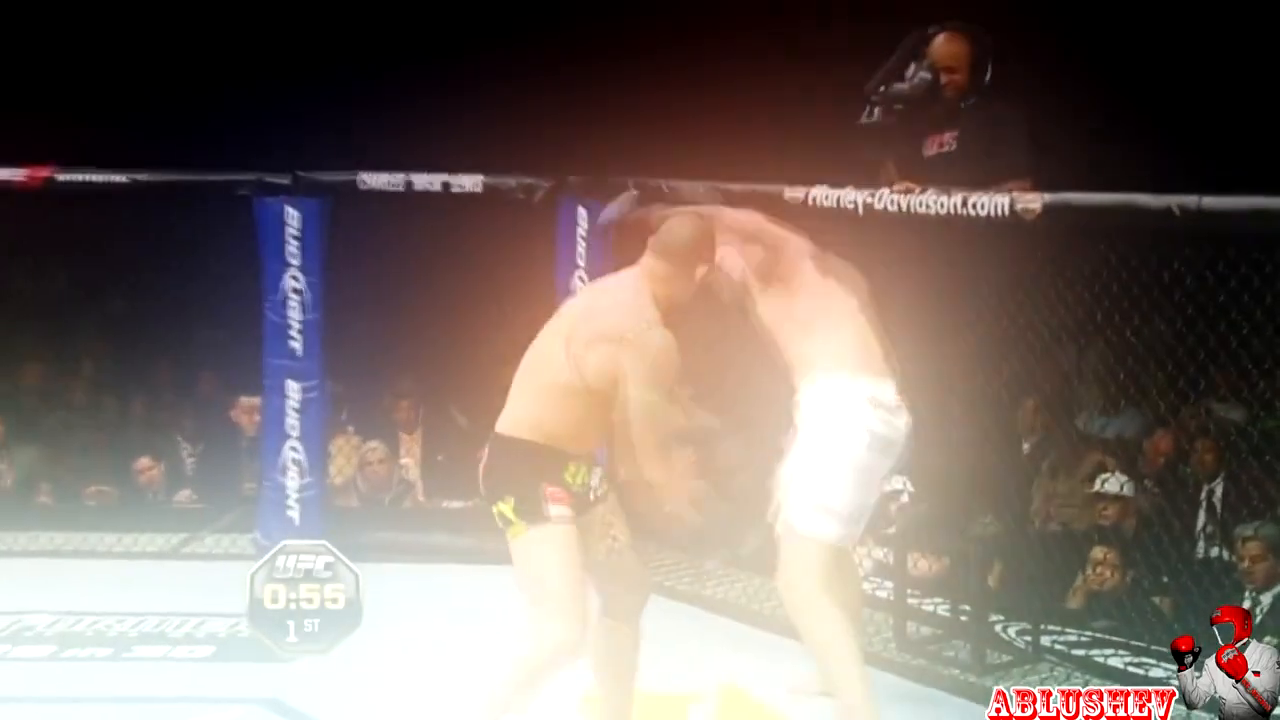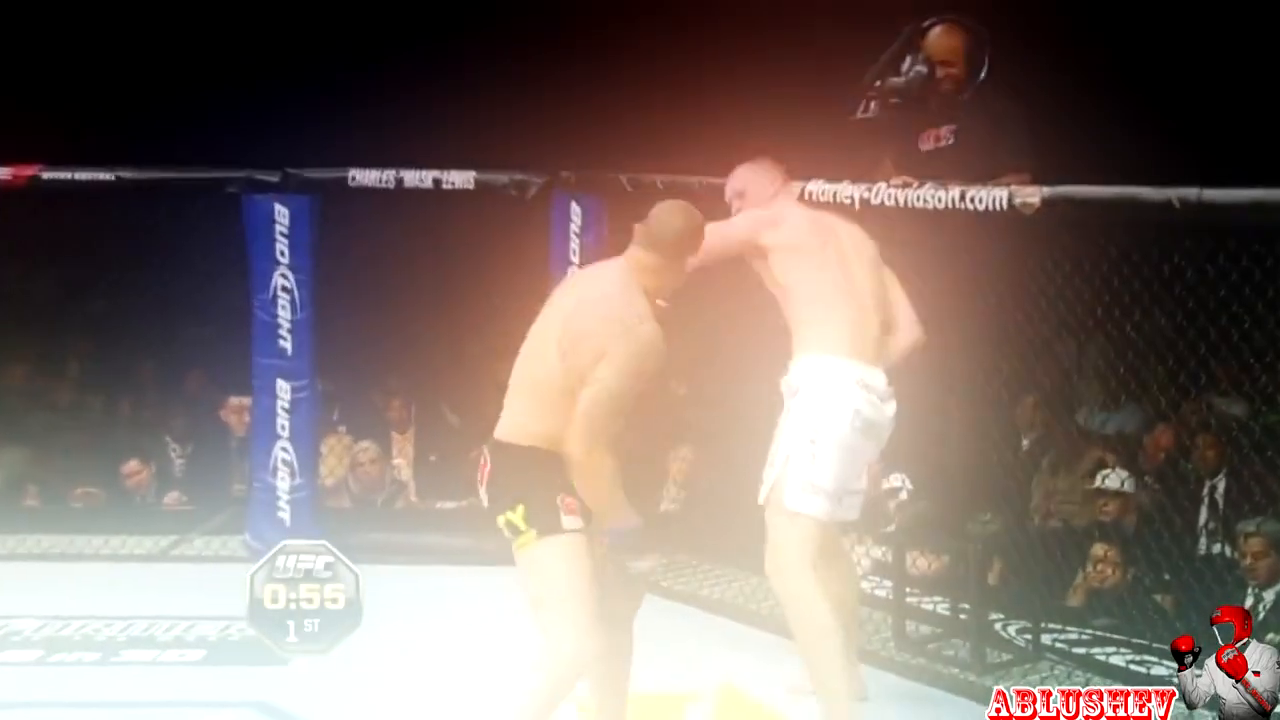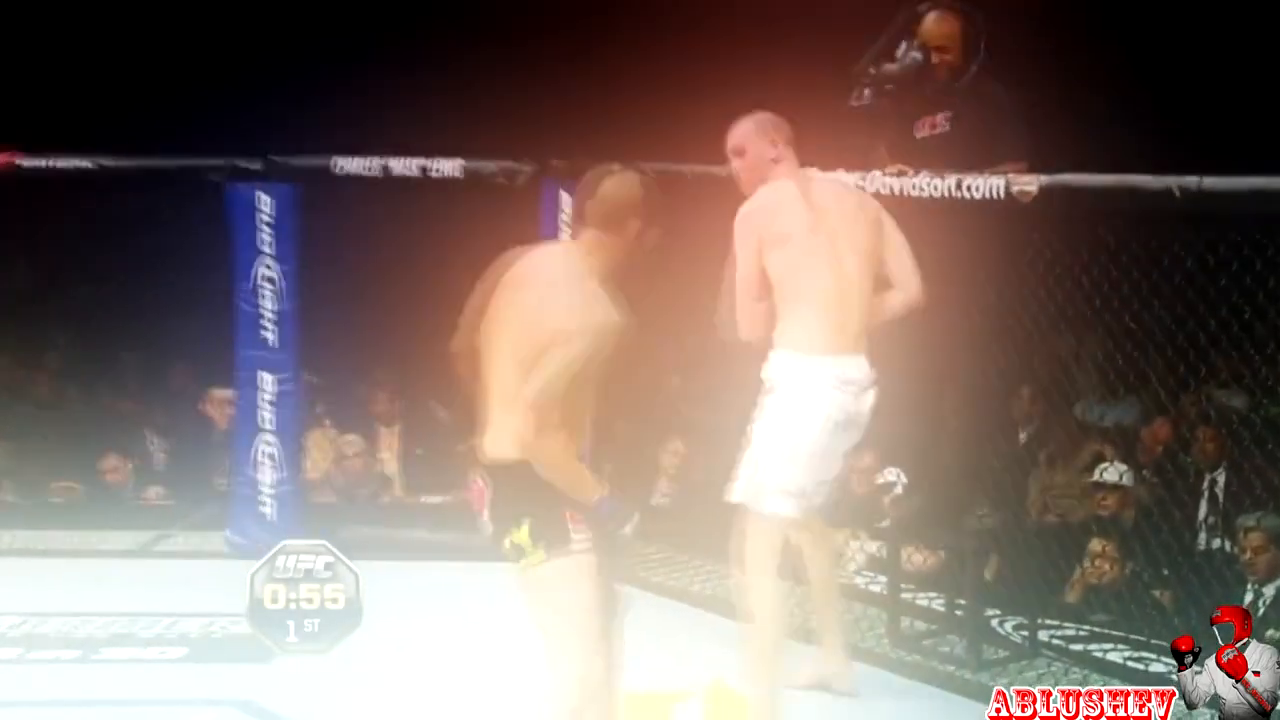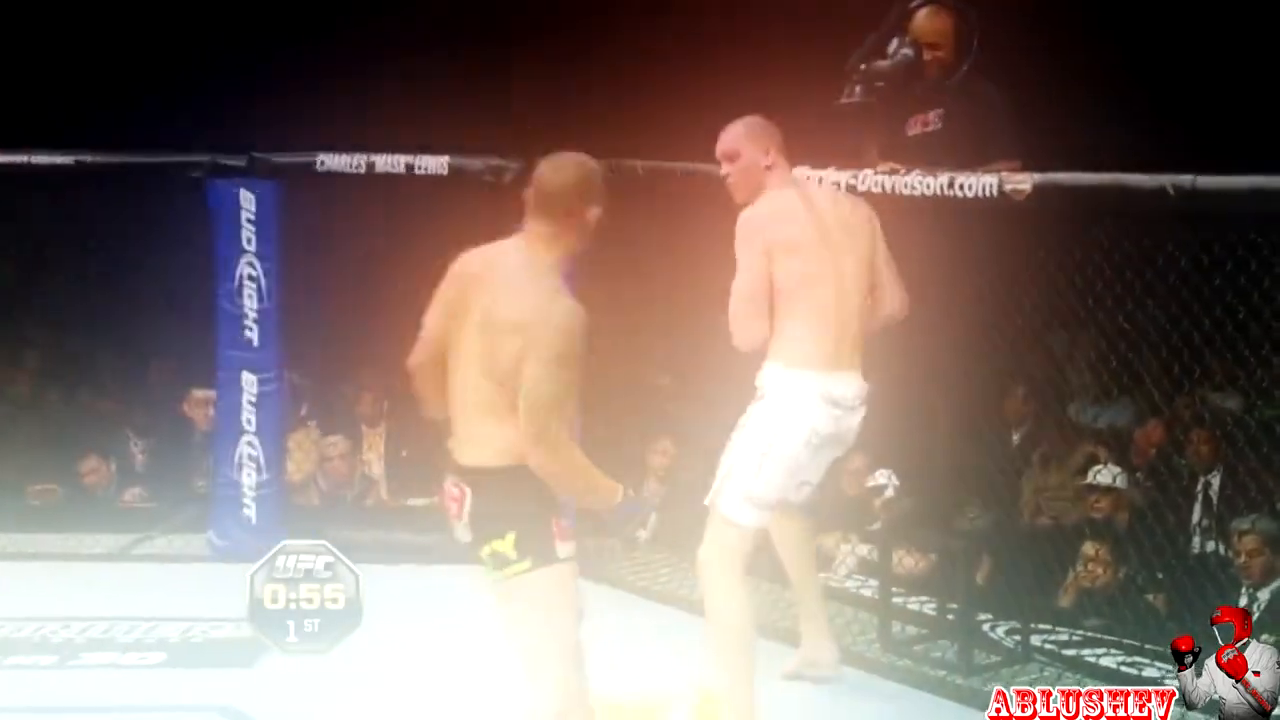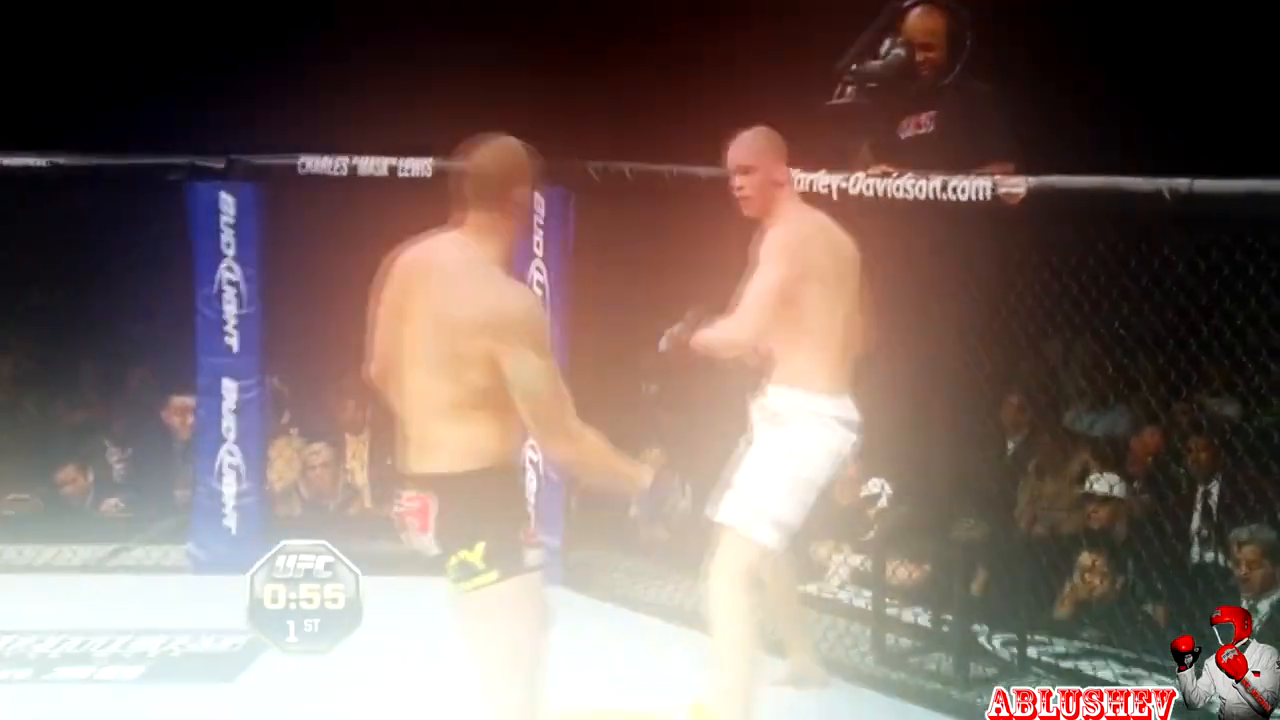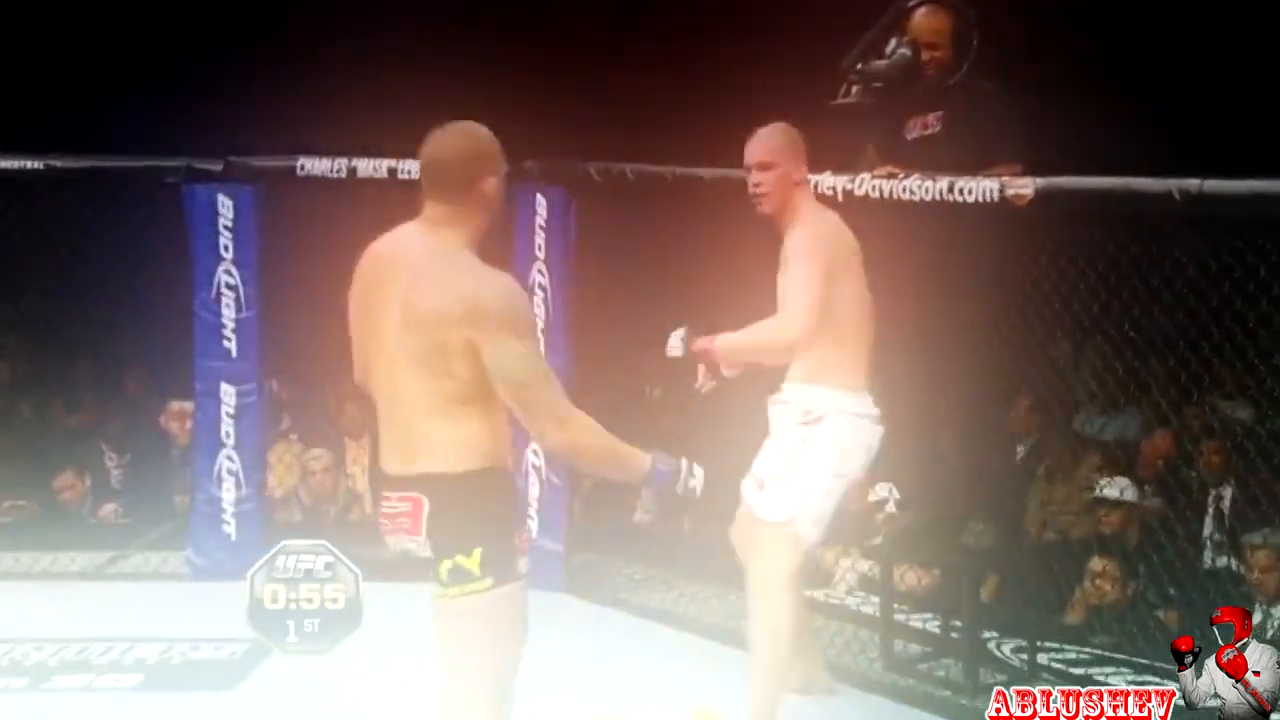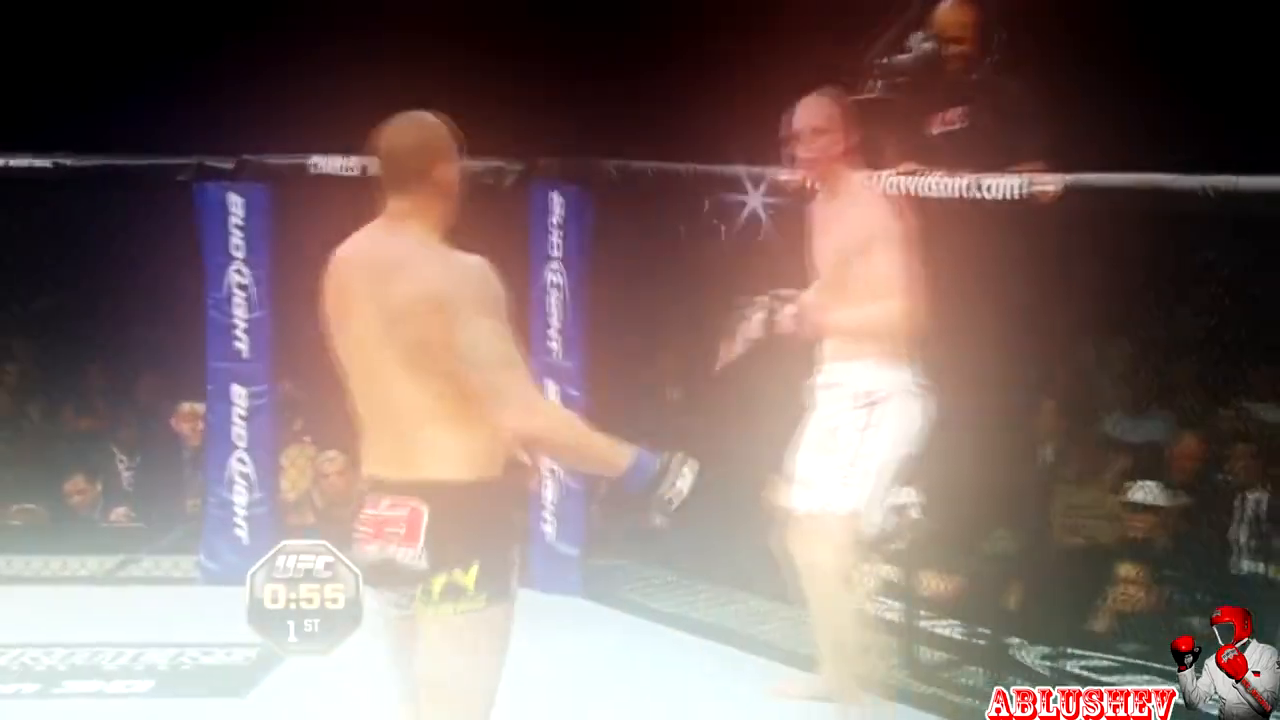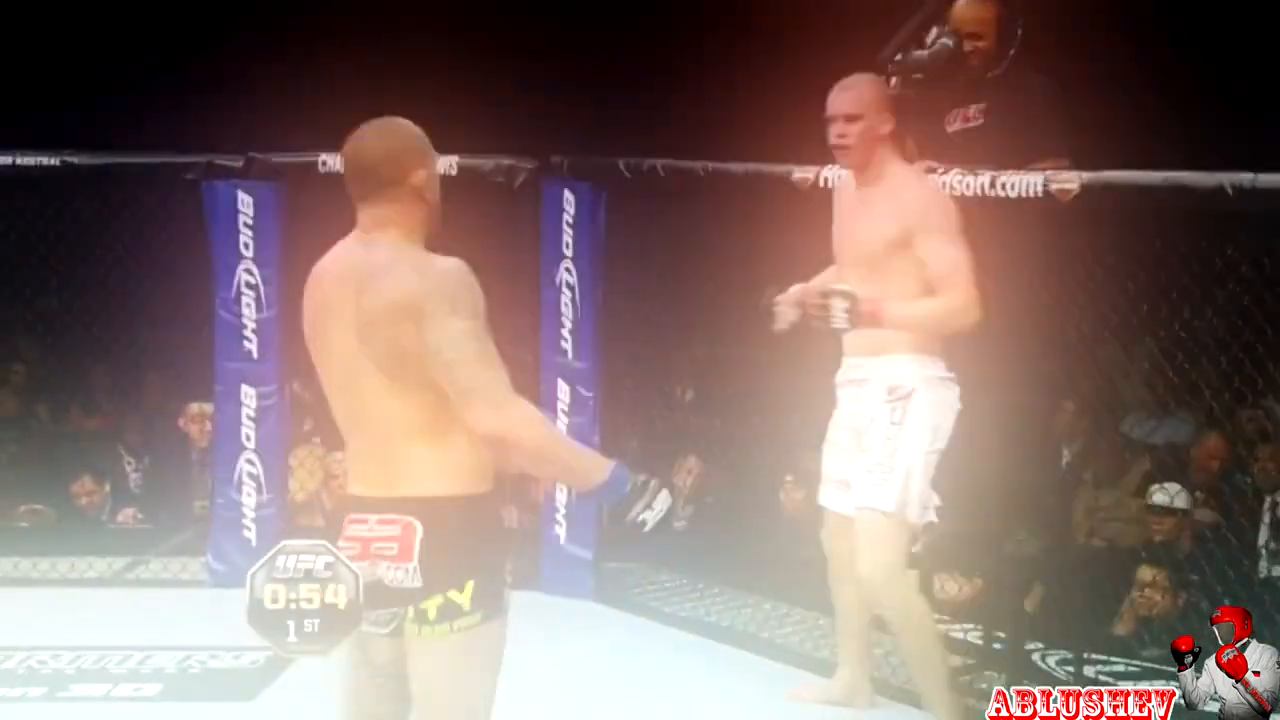
dt=0.1s
person 1, frame 1
left shoulder: (772, 261)
right shoulder: (837, 276)
left elbow: (763, 233)
left hip: (843, 408)
right hip: (881, 412)
left knee: (801, 580)
right knee: (826, 557)
person 1, frame 2
left shoulder: (767, 223)
right shoulder: (854, 239)
left elbow: (702, 244)
right elbow: (908, 332)
left hip: (821, 390)
right hip: (872, 395)
left knee: (787, 562)
right knee: (821, 539)
person 1, frame 3
left shoulder: (758, 213)
right shoulder: (860, 202)
left elbow: (751, 327)
right elbow: (910, 289)
left hip: (803, 384)
right hip: (851, 382)
left knee: (756, 553)
right knee: (803, 519)
right ankle: (835, 658)
person 1, frame 4
left shoulder: (758, 218)
right shoulder: (857, 212)
left elbow: (749, 334)
right elbow: (895, 304)
left hip: (799, 396)
right hip: (843, 397)
left knee: (719, 557)
right knee: (782, 512)
right ankle: (820, 648)
person 1, frame 5
left shoulder: (787, 238)
right shoulder: (833, 236)
left elbow: (741, 335)
right elbow: (849, 339)
left wrist: (695, 337)
left hip: (797, 415)
right hip: (818, 416)
left knee: (729, 579)
right knee: (750, 534)
right ankle: (802, 655)
person 1, frame 6
left shoulder: (813, 235)
right shoulder: (813, 234)
left elbow: (794, 331)
left wrist: (709, 346)
right wrist: (741, 352)
left hip: (829, 418)
right hip: (802, 414)
left knee: (771, 568)
right knee: (748, 531)
right ankle: (806, 666)
person 1, frame 7
left shoulder: (870, 208)
right shoulder: (821, 208)
left elbow: (899, 310)
left wrist: (814, 318)
right wrist: (797, 311)
left hip: (875, 397)
right hip: (838, 393)
left knee: (828, 559)
right knee: (802, 537)
left ankle: (854, 704)
right ankle: (835, 672)
person 1, frame 8
left shoulder: (921, 199)
right shoulder: (845, 193)
left elbow: (965, 305)
left wrist: (879, 311)
right wrist: (807, 296)
left hip: (910, 390)
right hip: (857, 384)
left knee: (875, 564)
right knee: (840, 538)
person 2, frame 1
left shoulder: (617, 293)
right shoulder: (647, 340)
right elbow: (654, 458)
right wrist: (685, 505)
left hip: (572, 466)
right hip: (527, 465)
left knee: (627, 592)
right knee: (566, 628)
person 2, frame 2
left shoulder: (587, 279)
right shoulder: (638, 330)
right elbow: (587, 443)
right wrist: (620, 523)
left hip: (531, 461)
right hip: (532, 473)
left knee: (619, 599)
right knee: (577, 645)
person 2, frame 3
left shoulder: (518, 264)
right shoulder: (595, 316)
left elbow: (464, 349)
right elbow: (541, 433)
right wrist: (601, 502)
left hip: (507, 469)
right hip: (535, 486)
left knee: (598, 605)
right knee: (587, 665)
person 2, frame 4
left shoulder: (472, 265)
right shoulder: (553, 313)
left elbow: (422, 365)
right elbow: (547, 449)
right wrist: (616, 499)
left hip: (477, 480)
right hip: (511, 493)
left knee: (557, 618)
person 2, frame 5
left shoulder: (406, 260)
right shoulder: (507, 304)
left elbow: (384, 372)
right elbow: (562, 439)
right wrist: (647, 482)
left hip: (424, 488)
right hip: (477, 495)
person 2, frame 6
left shoulder: (376, 259)
right shoulder: (486, 292)
right elbow: (557, 427)
right wrist: (656, 470)
left hip: (402, 499)
right hip: (463, 504)
person 2, frame 7
left shoulder: (346, 264)
right shoulder: (458, 276)
right elbow: (520, 413)
right wrist: (637, 467)
left hip: (388, 510)
right hip: (459, 512)
person 2, frame 8
left shoulder: (325, 279)
right shoulder: (436, 279)
right elbow: (494, 418)
right wrist: (611, 480)
left hip: (369, 530)
right hip: (450, 527)
